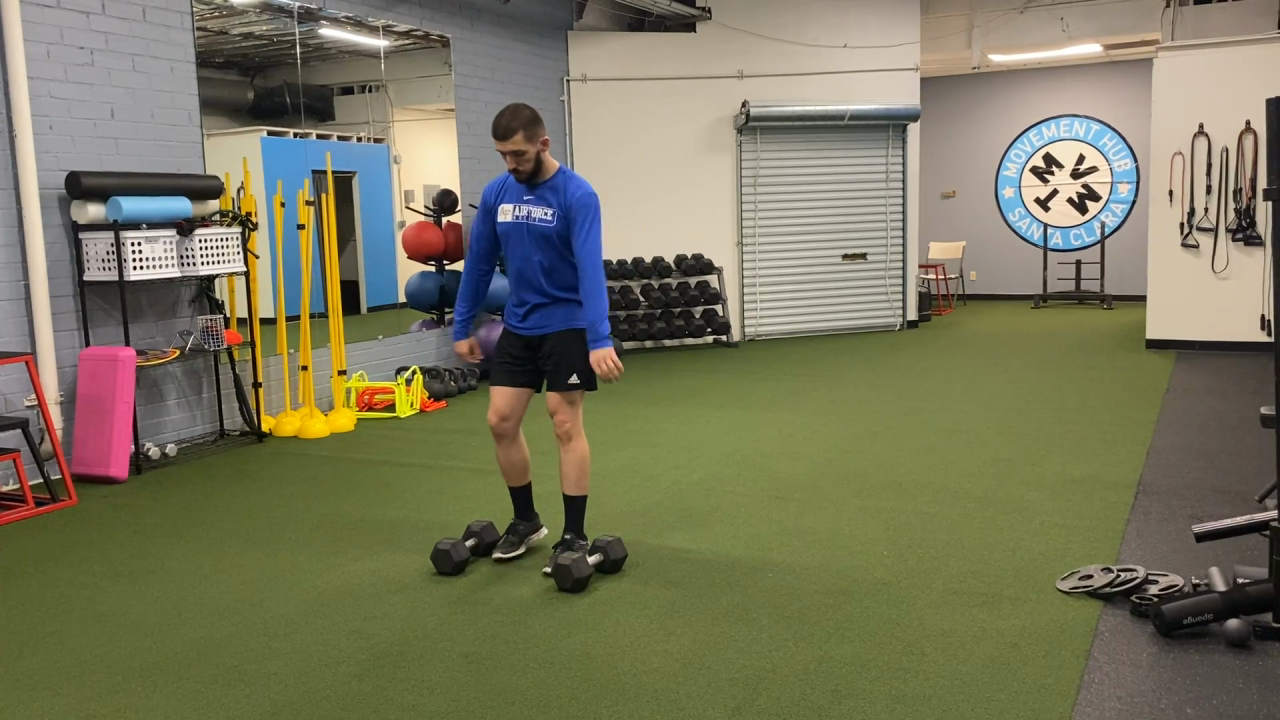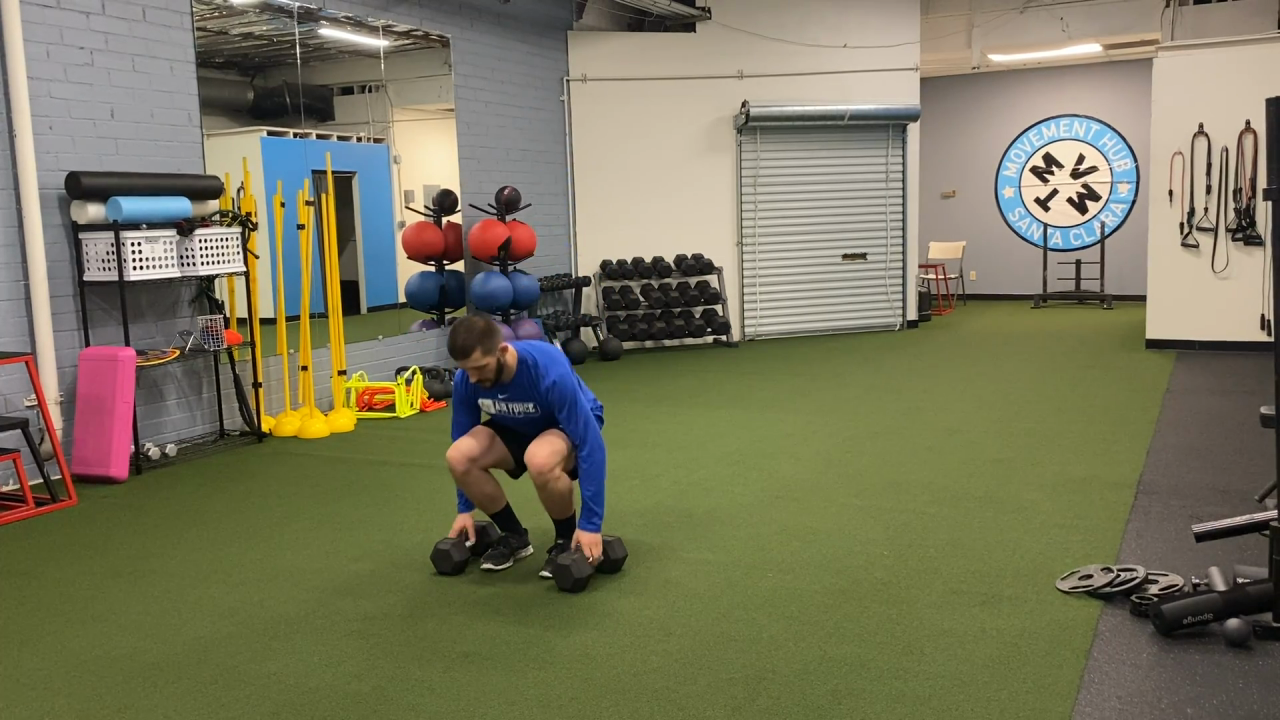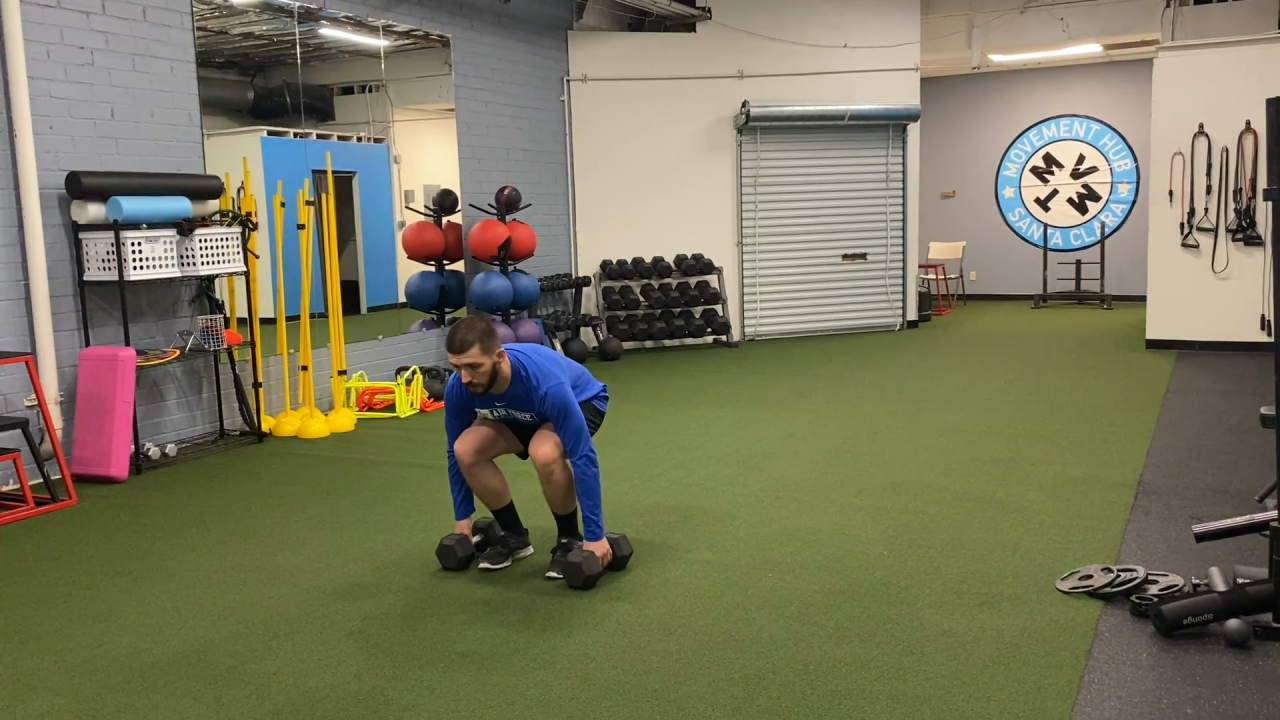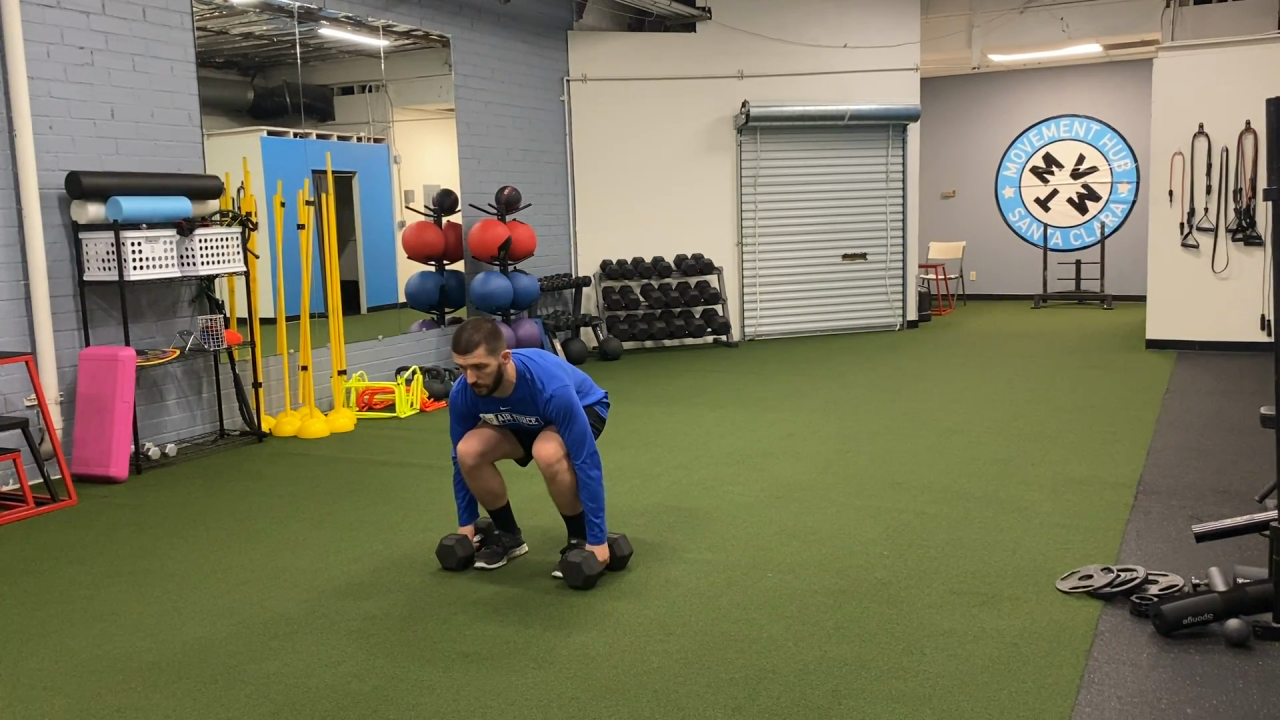
dt=1s
person 1, frame 1
left shoulder: (577, 194)
right shoulder: (495, 194)
left elbow: (590, 268)
right elbow: (478, 264)
left wrist: (601, 339)
right wrist: (462, 327)
left hip: (569, 328)
right hip: (516, 328)
left knee: (566, 428)
right knee: (501, 423)
left ankle: (575, 535)
right ankle: (525, 521)
person 1, frame 2
left shoulder: (550, 374)
right shoulder: (465, 381)
left elbow: (589, 445)
right elbow: (463, 438)
left wrist: (591, 524)
right wrist: (465, 509)
left hip: (572, 428)
right hip: (519, 429)
left knee: (540, 461)
right knee: (458, 458)
left ankle: (567, 540)
right ankle: (513, 536)
person 1, frame 3
left shoulder: (547, 385)
right shoulder: (458, 388)
left elbow: (582, 457)
right elbow: (455, 453)
left wrist: (595, 535)
right wrist: (462, 517)
left hip: (581, 401)
left knee: (544, 453)
right knee: (466, 449)
left ankle: (570, 540)
right ankle: (514, 535)
person 1, frame 4
left shoulder: (551, 388)
right shoulder: (463, 393)
left elbow: (586, 460)
right elbow: (460, 458)
left wrist: (597, 539)
right wrist: (466, 523)
left hip: (583, 408)
left knee: (548, 453)
right knee: (469, 452)
left ankle: (580, 539)
right ankle: (507, 534)
